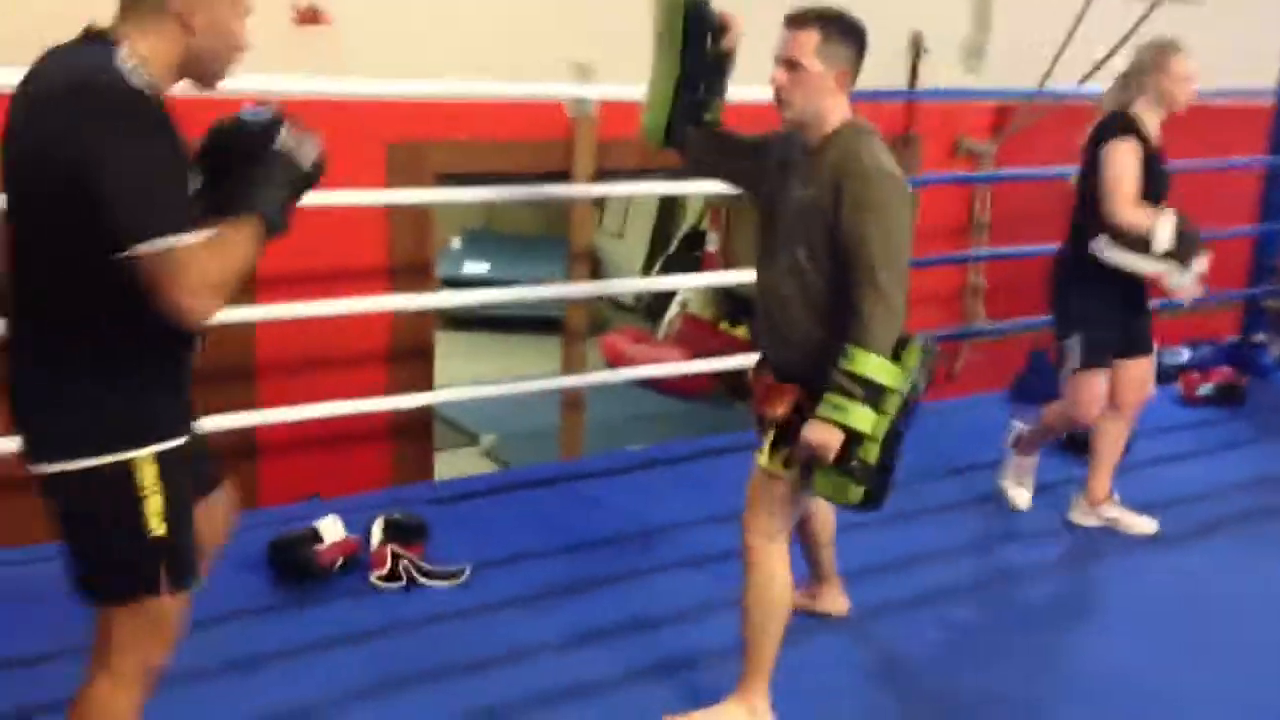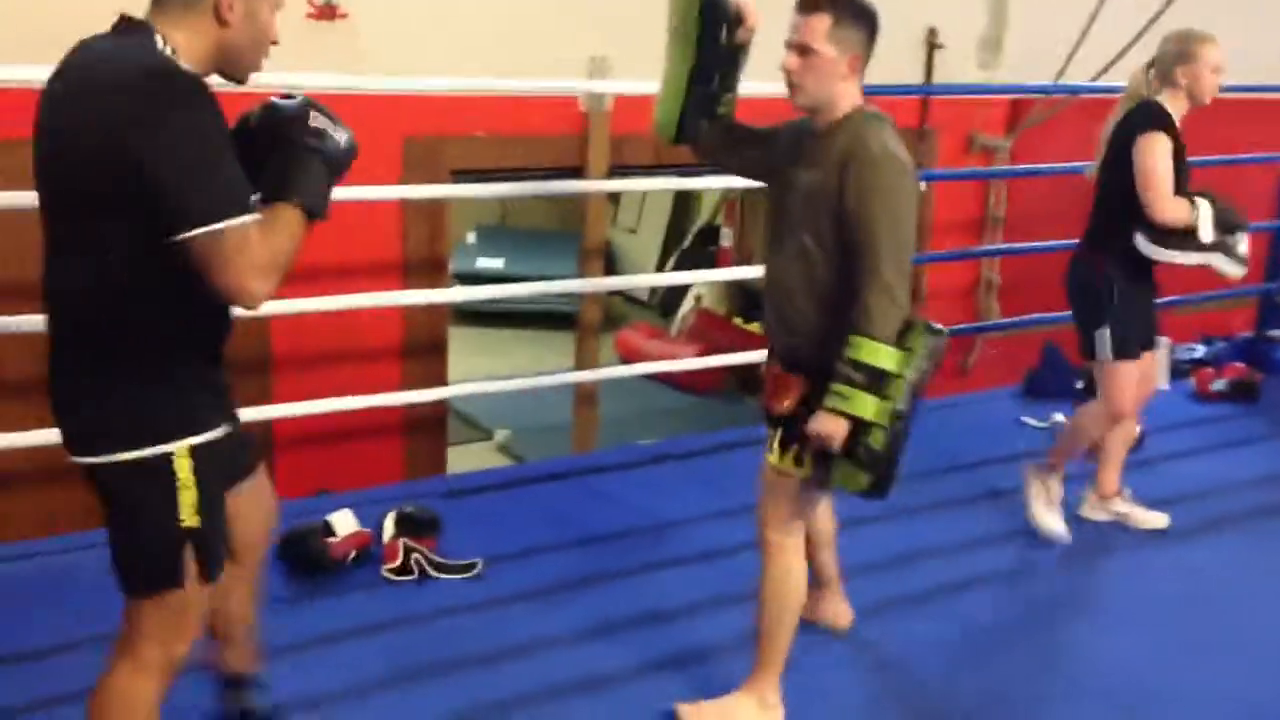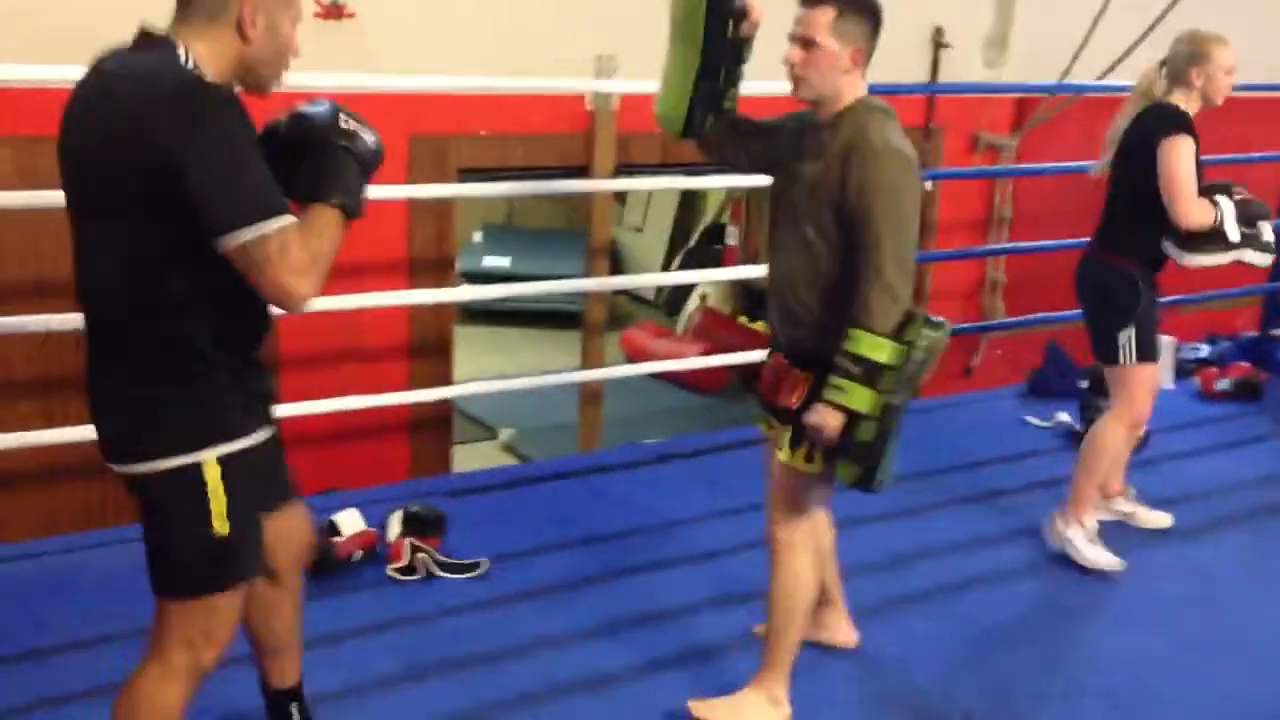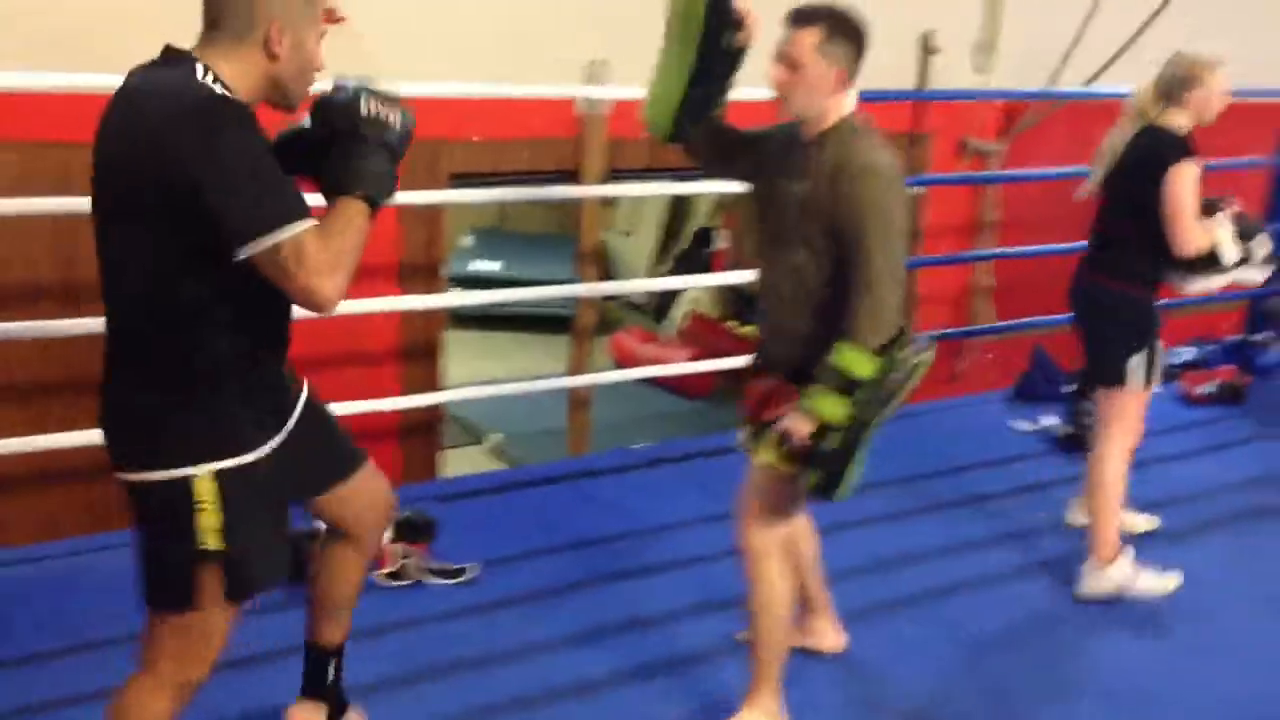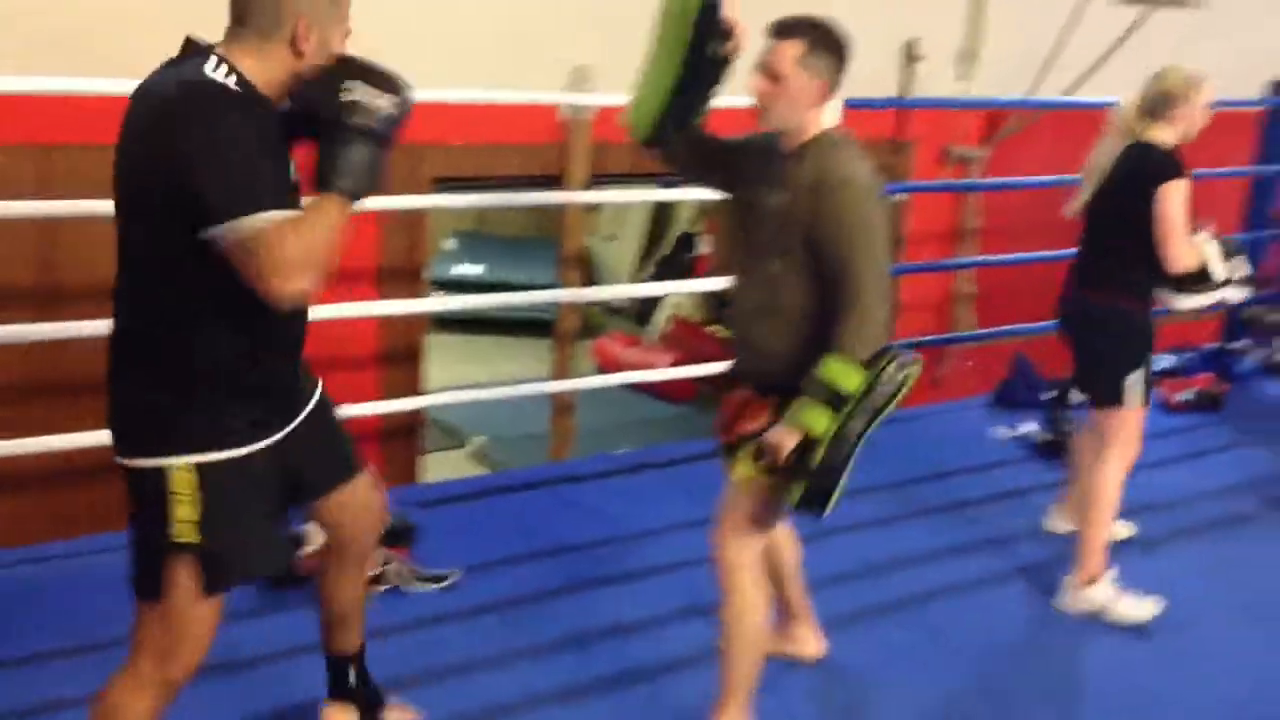
dt=0.1s
person 1, frame 1
left shoulder: (79, 75)
right shoulder: (117, 109)
right elbow: (195, 293)
left wrist: (217, 179)
right wrist: (265, 192)
left hip: (118, 390)
right hip: (107, 410)
left knee: (206, 528)
right knee: (141, 643)
person 1, frame 2
left shoulder: (109, 65)
right shoulder: (166, 95)
right elbow: (249, 277)
left wrist: (248, 161)
right wrist: (305, 177)
left hip: (149, 382)
right hip: (147, 400)
left knee: (249, 526)
right knee: (164, 634)
person 1, frame 3
left shoulder: (134, 77)
right shoulder: (190, 109)
right elbow: (291, 279)
left wrist: (285, 167)
right wrist: (337, 180)
left hip: (218, 390)
right hip: (182, 412)
left knee: (287, 551)
right knee: (193, 642)
person 1, frame 4
left shoulder: (166, 93)
right shoulder: (206, 125)
right elbow: (320, 279)
left wrist: (304, 160)
right wrist: (366, 167)
left hip: (249, 394)
right hip: (195, 423)
left knee: (368, 511)
right knee: (184, 658)
person 1, frame 5
left shoulder: (225, 91)
right shoulder: (196, 110)
right elbow: (289, 272)
left wrist: (339, 121)
right wrist: (355, 149)
left hip: (268, 389)
right hip: (185, 419)
left knee: (361, 518)
right knee: (171, 655)
person 2, frame 1
left shoulder: (867, 172)
right shoulder: (784, 152)
left elbow: (879, 304)
right elbow: (693, 143)
left wrist: (840, 412)
right wrist: (709, 63)
left hip: (823, 381)
right hip: (790, 366)
left knee: (761, 531)
right knee: (798, 491)
right ankle: (827, 589)
person 2, frame 2
left shoulder: (874, 156)
right shoulder: (795, 139)
left elbow: (884, 292)
right elbow: (703, 134)
left wrist: (847, 401)
left hip: (830, 370)
right hip: (799, 358)
left knee: (779, 523)
right knee: (806, 491)
right ankle: (829, 599)
person 2, frame 3
left shoulder: (877, 148)
right shoulder: (797, 131)
left elbow: (885, 282)
right elbow: (706, 126)
left wrist: (846, 393)
left hip: (837, 365)
right hip: (800, 353)
left knee: (788, 521)
right knee: (799, 501)
right ankle: (830, 618)
person 2, frame 4
left shoulder: (863, 167)
right shoulder: (781, 147)
left elbow: (878, 299)
right elbow: (691, 132)
left wrist: (822, 403)
left hip: (822, 378)
right hip: (785, 366)
left knee: (759, 527)
right knee: (782, 508)
right ankle: (818, 622)
person 2, frame 5
left shoulder: (843, 180)
right shoulder: (759, 154)
left elbow: (864, 309)
right elbow: (679, 149)
right wrist: (700, 62)
left hip: (802, 392)
right hip: (763, 378)
left knee: (736, 542)
right knee: (768, 517)
right ankle: (800, 632)
person 3, frame 1
left shoulder: (1144, 134)
right shoulder: (1122, 132)
right elbow: (1122, 213)
left wrist: (1168, 226)
right wrist: (1172, 229)
left hip: (1122, 282)
right hip: (1090, 280)
left knee: (1134, 395)
right knee: (1086, 409)
left ankle: (1096, 501)
right ankle: (1023, 447)
person 3, frame 2
left shoulder: (1159, 121)
right shoulder: (1151, 122)
right elbow: (1161, 208)
left wrist: (1205, 218)
right wrist: (1211, 217)
left hip: (1130, 273)
right hip: (1105, 273)
left knee: (1139, 390)
right knee: (1120, 403)
left ankle: (1105, 494)
right ankle: (1045, 475)
person 3, frame 3
left shoulder: (1151, 117)
right shoulder: (1174, 126)
right elbow: (1185, 213)
left wrist: (1221, 206)
right wrist: (1232, 210)
left hip: (1119, 270)
right hip: (1121, 276)
left knee: (1135, 394)
right knee: (1131, 405)
left ankle: (1108, 494)
right ankle: (1072, 521)
person 3, frame 4
left shoulder: (1142, 139)
right shoulder: (1176, 151)
right elbow: (1185, 241)
left wrist: (1211, 227)
right wrist: (1225, 230)
left hip: (1104, 287)
right hip: (1120, 296)
left knee: (1117, 411)
right knee: (1124, 425)
left ankle: (1093, 502)
right ankle: (1104, 563)
person 3, frame 5
left shoulder: (1116, 154)
right shoulder: (1165, 166)
right elbow: (1178, 259)
left wrist: (1183, 247)
right wrist: (1206, 249)
left hip: (1083, 301)
right hip: (1117, 311)
left knee: (1103, 420)
right knee: (1120, 445)
left ankle: (1073, 510)
right ankle: (1086, 583)
